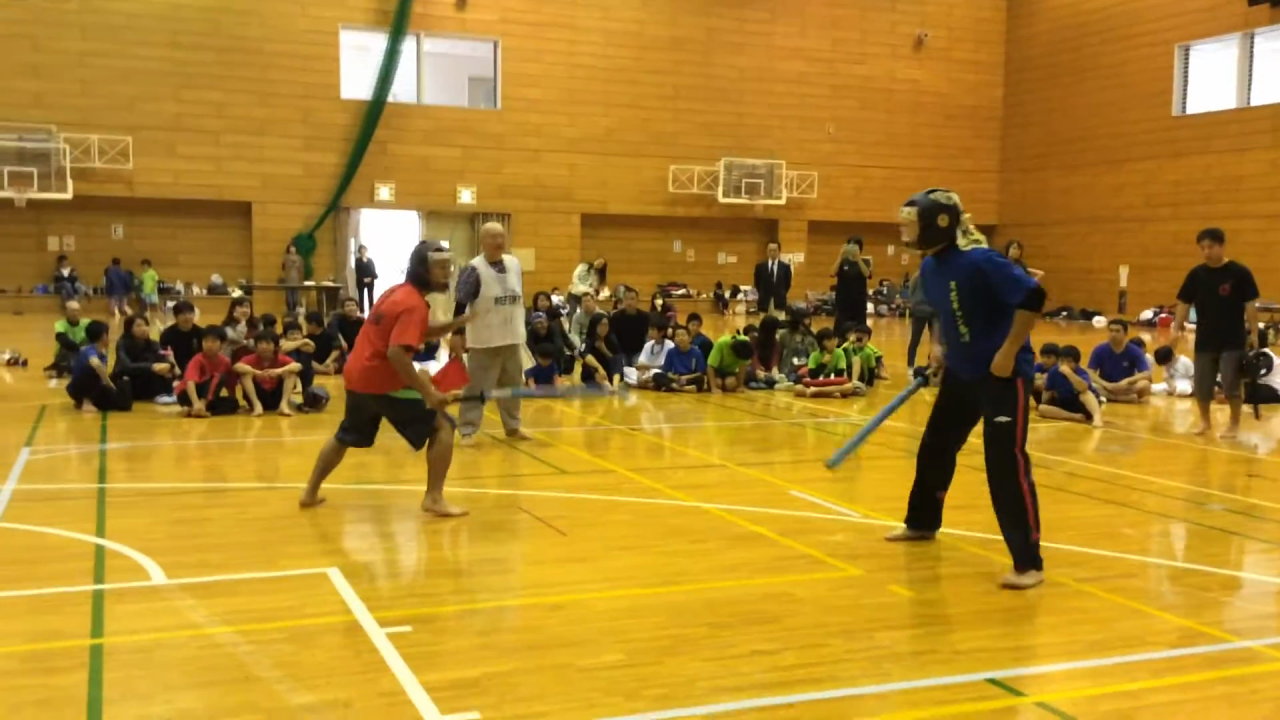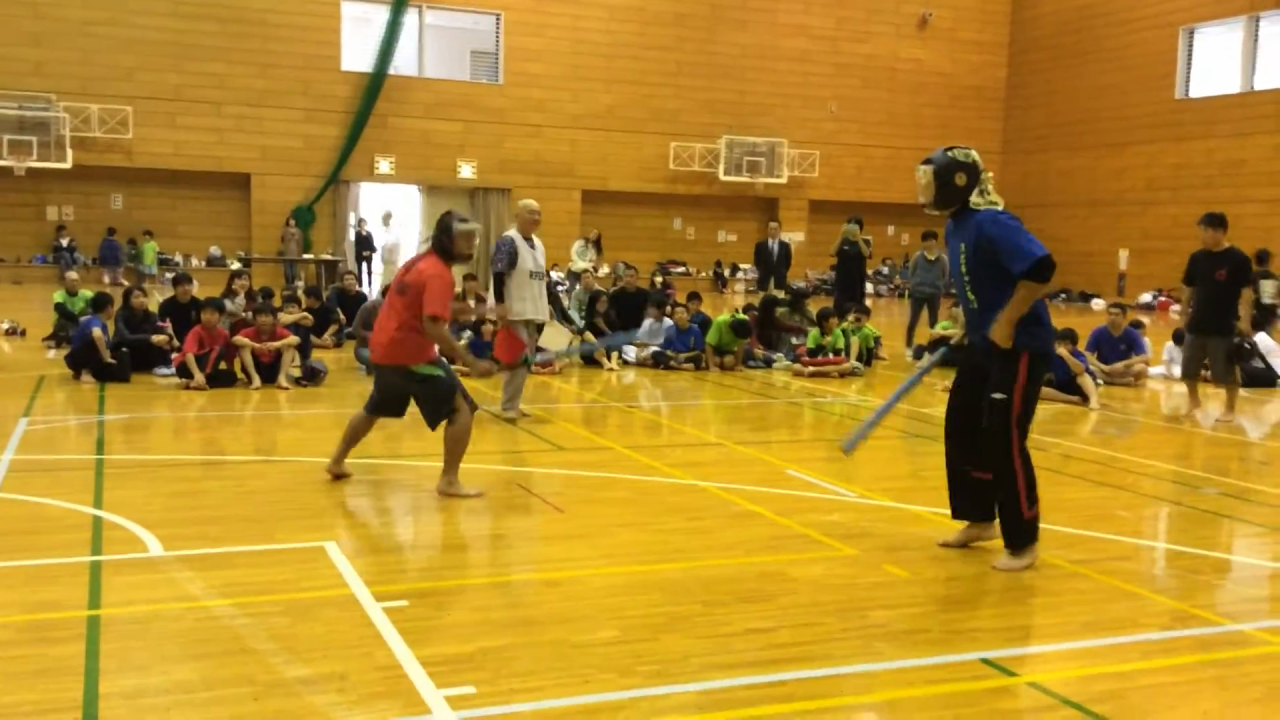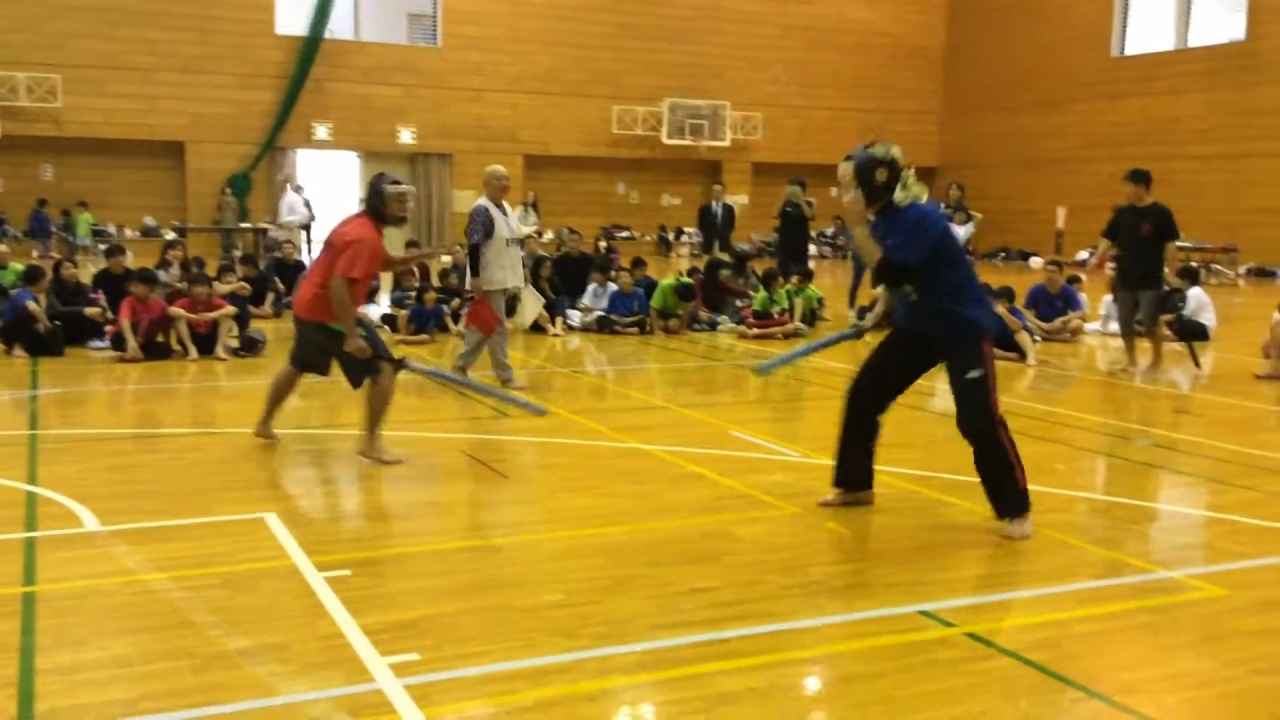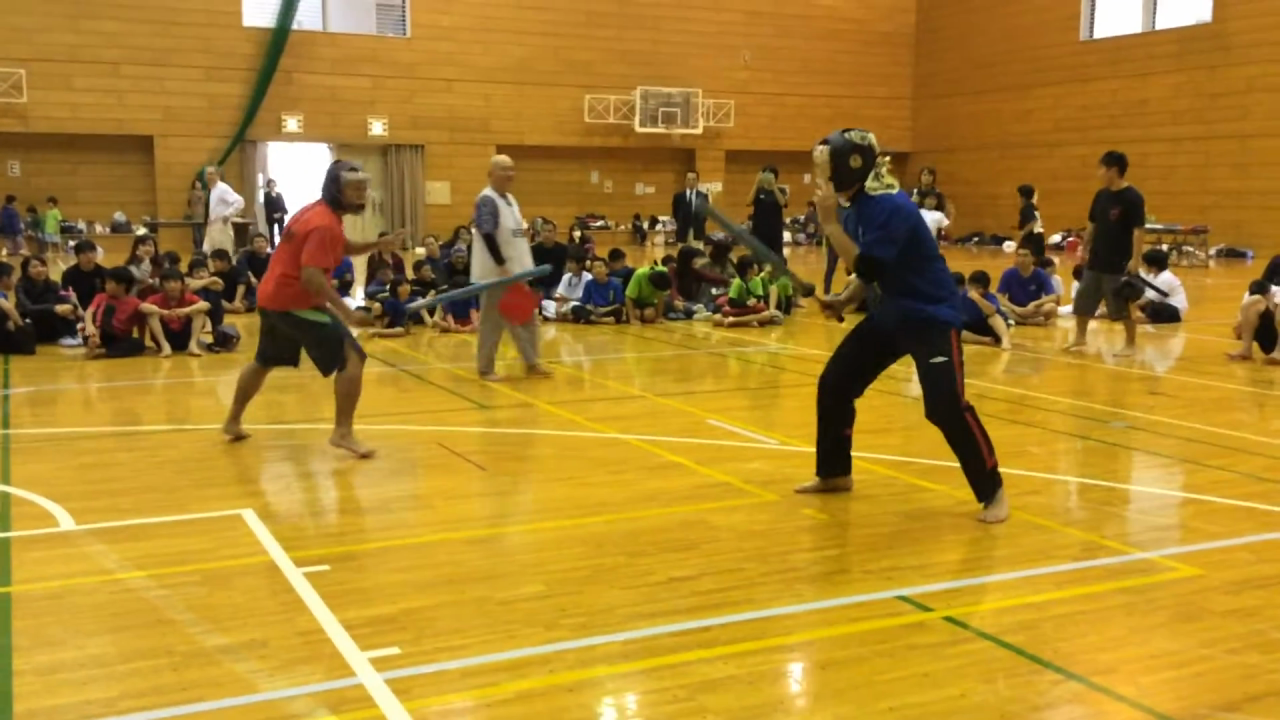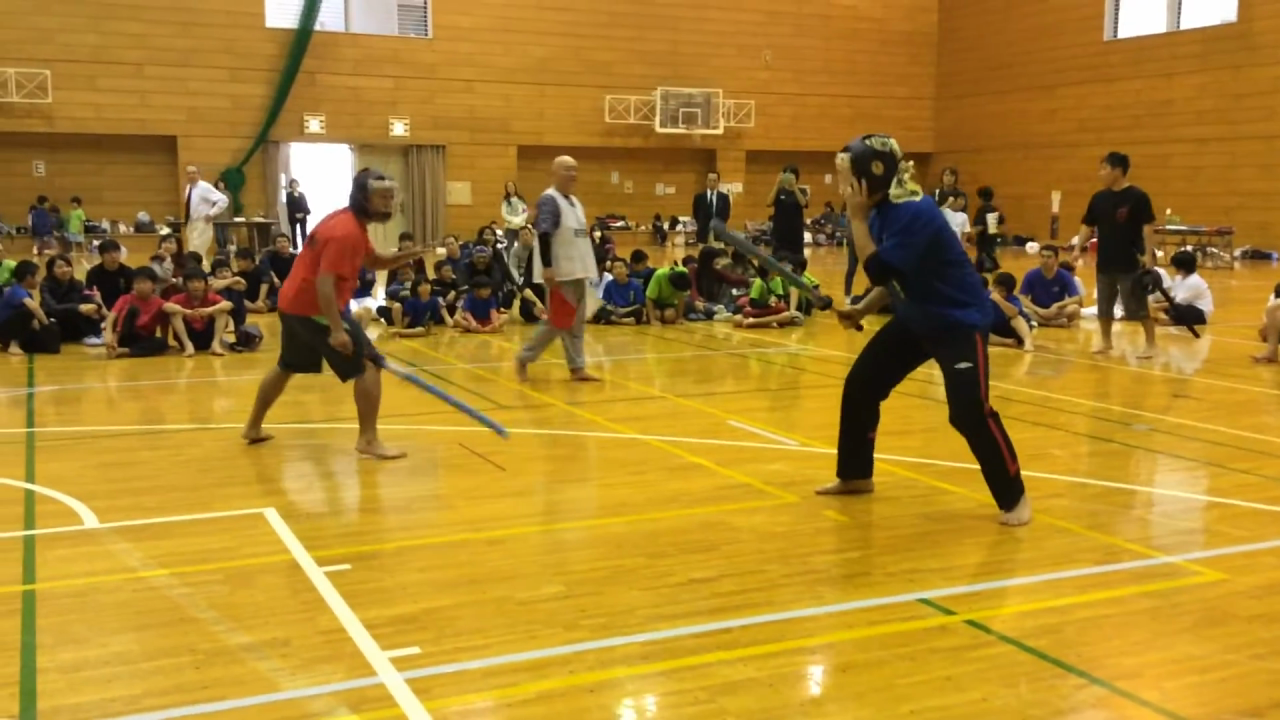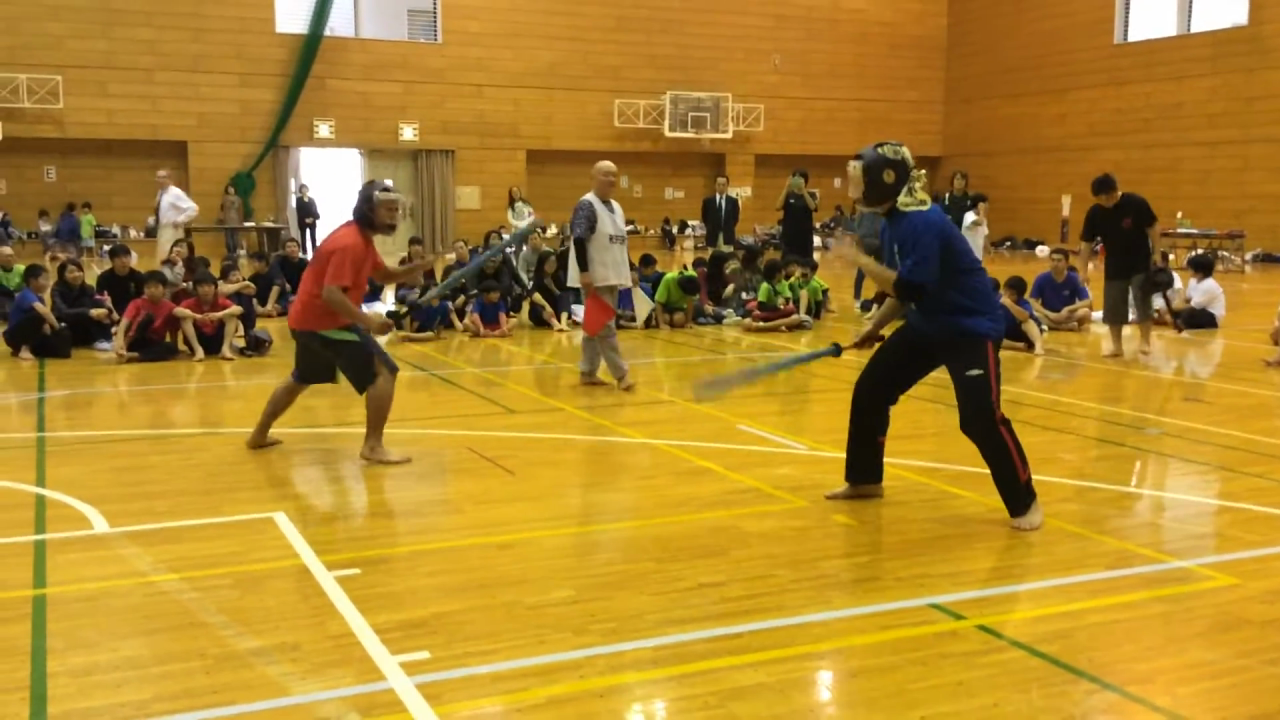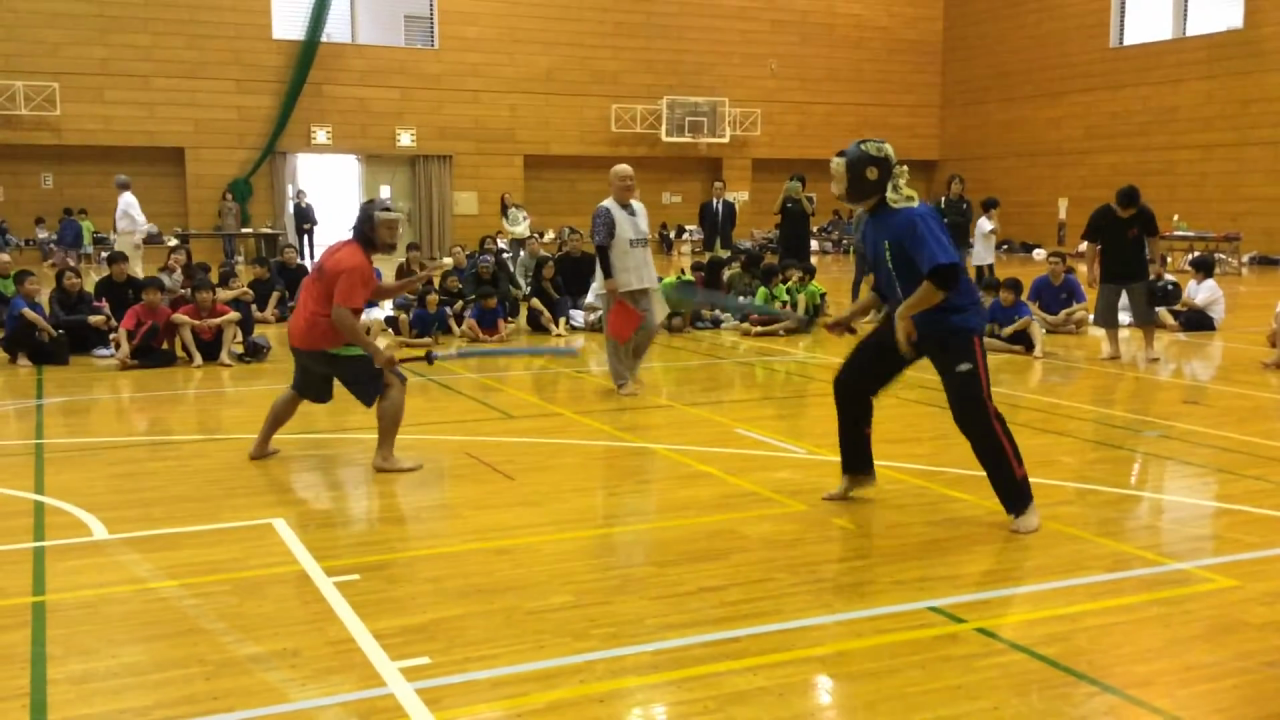
dt=0.4s
person 1, frame 1
left shoulder: (978, 261)
right shoulder: (931, 266)
left elbow: (1032, 297)
left wrist: (1009, 352)
right wrist: (942, 347)
left hip: (1002, 372)
right hip: (961, 372)
left knee: (1006, 455)
right knee: (935, 446)
left ankle: (1027, 561)
right ankle: (922, 522)
person 1, frame 2
left shoulder: (992, 223)
right shoulder: (956, 226)
left elbow: (1041, 268)
left wrist: (1007, 321)
right wrist: (969, 322)
left hip: (1021, 344)
right hip: (984, 341)
left knee: (1003, 433)
right knee: (961, 424)
left ankle: (1023, 541)
right ankle: (980, 519)
person 1, frame 3
left shoulder: (919, 219)
right shoulder: (884, 219)
left elbow: (890, 274)
left wrist: (858, 228)
left hip: (963, 326)
right hip: (916, 326)
left knee: (979, 416)
right knee: (863, 393)
left ankle: (1015, 508)
right ankle: (855, 485)
person 1, frame 4
left shoulder: (893, 208)
right shoulder: (857, 209)
left elbow: (869, 267)
left wrist: (830, 224)
right wrist: (842, 301)
left hip: (931, 316)
right hip: (889, 315)
left knee: (946, 404)
right knee: (834, 383)
left ankle: (992, 491)
right ankle: (835, 473)
person 1, frame 5
left shoulder: (916, 214)
right shoulder: (882, 213)
left elbow: (879, 271)
left wrist: (857, 219)
right wrist: (861, 310)
left hip: (959, 320)
right hip: (915, 318)
left knee: (970, 410)
right knee: (860, 385)
left ankle: (1014, 497)
right ankle: (855, 475)
person 1, frame 6
left shoulder: (924, 223)
right shoulder: (896, 221)
left elbow: (912, 288)
left wrist: (862, 261)
right wrist: (874, 326)
left hip: (971, 327)
right hip: (927, 326)
left knee: (981, 417)
right knee: (869, 390)
left ankle: (1025, 503)
right ankle: (865, 480)
person 1, frame 7
left shoulder: (912, 219)
right shoulder: (873, 223)
left elbow: (945, 276)
left wrist: (902, 314)
right wrist: (849, 315)
left hip: (953, 324)
right hip: (909, 320)
left knee: (975, 413)
right knee: (849, 383)
left ankle: (1022, 504)
right ankle: (857, 471)
person 2, frame 1
left shoulder: (396, 292)
right shoulder: (414, 305)
left elbow: (416, 335)
right elbow: (396, 353)
left wrist: (454, 325)
right wrist: (426, 392)
left hip: (357, 377)
right hip: (384, 382)
left knee: (344, 438)
right knee: (442, 427)
left ankle: (310, 492)
right ankle: (434, 498)
person 2, frame 2
left shoulder: (420, 262)
right shoulder: (438, 274)
right elbow: (433, 326)
right wrist: (469, 361)
left hip: (383, 350)
right hip: (410, 354)
left knee: (374, 410)
right knee: (461, 409)
left ankle: (337, 462)
right ankle: (449, 480)
person 2, frame 3
left shoulder: (359, 224)
right shoulder: (364, 236)
left elbow: (385, 264)
right elbow: (338, 285)
left wrist: (417, 257)
right wrist: (350, 335)
left hip: (307, 307)
right hip: (328, 312)
left knee: (298, 365)
right knee: (384, 369)
left ankle: (265, 423)
right ankle: (371, 443)
person 2, frame 4
left shoulder: (317, 212)
right shoulder: (325, 224)
left elbow: (344, 248)
right elbow: (312, 275)
left wrist: (381, 243)
right wrist: (346, 312)
left hip: (272, 299)
right hip: (295, 302)
left knee: (264, 361)
right knee: (352, 358)
left ankle: (233, 422)
right ankle: (344, 433)
person 2, frame 5
left shoulder: (348, 222)
right shoulder: (347, 231)
left elbow: (375, 261)
right elbow: (324, 282)
left wrist: (407, 256)
right wrist: (336, 329)
left hip: (293, 304)
right hip: (314, 307)
left knee: (287, 367)
right knee: (368, 365)
left ankle: (254, 426)
right ankle: (368, 439)
person 2, frame 6
left shoulder: (364, 240)
right shoulder: (349, 244)
left elbow: (385, 276)
right elbow: (331, 294)
left wrist: (416, 267)
right wrist: (367, 320)
left hip: (306, 320)
right hip: (323, 322)
left knee: (300, 380)
right knee: (384, 372)
left ankle: (260, 434)
right ankle: (373, 446)
person 2, frame 7
left shoulder: (346, 250)
right shoulder: (355, 263)
left elbow: (376, 293)
right elbow: (341, 316)
left wrist: (414, 281)
right wrist: (375, 351)
left hip: (302, 336)
right hip: (327, 339)
left knee: (299, 391)
right knee: (393, 383)
left ankle: (261, 444)
right ankle: (385, 455)
person 3, frame 1
left shoulder: (515, 264)
right shoulder: (474, 269)
right elbow: (460, 304)
left wrist: (521, 328)
left hip: (512, 337)
right hip: (485, 340)
left knee: (513, 383)
right knee: (477, 386)
left ankle: (513, 427)
right ankle: (467, 430)
person 3, frame 2
left shoulder: (537, 243)
right shoulder: (508, 241)
right elbow: (498, 275)
left wrist: (547, 305)
right wrist: (500, 305)
left hip: (533, 311)
right hip: (513, 311)
left knee: (525, 360)
right knee: (516, 357)
left ankle: (512, 404)
right ankle: (509, 405)
person 3, frame 3
left shoulder: (507, 208)
right shoulder: (481, 211)
left elbow: (514, 243)
right elbow: (474, 247)
left wrist: (521, 270)
right wrist: (475, 278)
left hip: (505, 279)
right hip: (489, 281)
left knee: (482, 327)
right knee: (497, 328)
left ankle: (461, 364)
right ankle: (506, 376)
person 3, frame 4
left shoulder: (509, 200)
right shoulder: (486, 201)
right elbow: (488, 236)
left wrist: (522, 269)
right wrist: (502, 267)
left hip: (517, 270)
right hip: (496, 273)
right knee: (492, 321)
left ankle: (532, 363)
right ankle: (485, 368)
person 3, frame 5
left shoulder: (575, 202)
right shoulder: (549, 200)
right elbow: (544, 236)
left wrist: (586, 269)
right wrist: (548, 268)
left hip: (577, 272)
right hip: (559, 273)
left knee: (577, 321)
left ankle: (577, 368)
right ankle: (524, 358)
person 3, frame 6
left shoulder: (616, 207)
right shoulder: (586, 205)
right elbow: (579, 241)
left wrist: (628, 272)
right wrist: (584, 273)
left hip: (612, 276)
right hip: (594, 277)
right knee: (605, 327)
left ankle: (587, 372)
right ankle: (621, 374)
person 3, frame 7
left shoulder: (640, 208)
right shoulder: (605, 211)
right elbow: (601, 248)
left wrist: (649, 276)
right wrist: (608, 279)
left hip: (641, 281)
right hip: (618, 283)
left knee: (649, 327)
left ankle: (629, 367)
right ankle: (622, 380)
person 4, frame 1
left shoulder: (1240, 273)
right shoulder: (1196, 274)
left elbow: (1250, 304)
right elbow: (1184, 303)
left wrist: (1253, 333)
right wrist: (1176, 328)
left hip: (1233, 340)
right hip: (1205, 339)
left knee: (1231, 383)
right knee: (1202, 384)
left ankle: (1234, 424)
right ankle: (1205, 421)
person 4, frame 2
left shoulder: (1238, 259)
right shoulder: (1197, 257)
left elbow: (1246, 291)
right elbow: (1189, 288)
left wrist: (1244, 319)
right wrist: (1185, 314)
left hip: (1224, 325)
right hip: (1197, 323)
left knee: (1226, 370)
right knee: (1189, 364)
left ankle: (1230, 409)
right ankle: (1194, 401)
person 4, frame 3
left shoulder: (1161, 213)
right shoulder: (1122, 213)
left elbow: (1171, 245)
right elbow: (1108, 239)
right wrist: (1097, 258)
left hip: (1151, 280)
right hip: (1126, 278)
left knee: (1149, 320)
right knee: (1125, 321)
left ankle: (1156, 359)
right ankle: (1131, 359)
person 4, frame 4
left shoulder: (1133, 198)
right shoulder: (1101, 195)
left elbow: (1138, 230)
left wrist: (1135, 259)
right wrist: (1084, 249)
left hip: (1118, 264)
right hip: (1096, 262)
left knee: (1121, 306)
right knee: (1083, 301)
left ankle: (1130, 344)
right ankle: (1080, 338)
person 4, frame 5
left shoulder: (1138, 197)
right shoulder: (1099, 198)
left elbow: (1147, 226)
right elbow: (1087, 226)
left wrist: (1148, 253)
right wrist: (1078, 249)
left hip: (1130, 262)
right hip: (1105, 262)
left knee: (1138, 304)
right knee: (1104, 304)
left ankle: (1151, 343)
right ankle: (1106, 342)
person 4, frame 6
left shoulder: (1136, 203)
right shoulder: (1094, 213)
left elbow: (1152, 227)
right elbow: (1087, 242)
right wrist: (1083, 269)
left hip: (1140, 265)
right hip: (1114, 268)
left knee: (1143, 302)
right knee: (1112, 306)
left ankle: (1144, 342)
right ankle: (1117, 346)
person 4, frame 7
left shoulder: (1145, 213)
right shoulder: (1100, 215)
left elbow: (1153, 239)
right elbow: (1091, 244)
left wrist: (1155, 263)
right wrist: (1091, 271)
left hip: (1137, 272)
right hip: (1109, 273)
left knee: (1144, 309)
right knee: (1106, 310)
left ankle: (1150, 348)
right ankle: (1114, 348)
